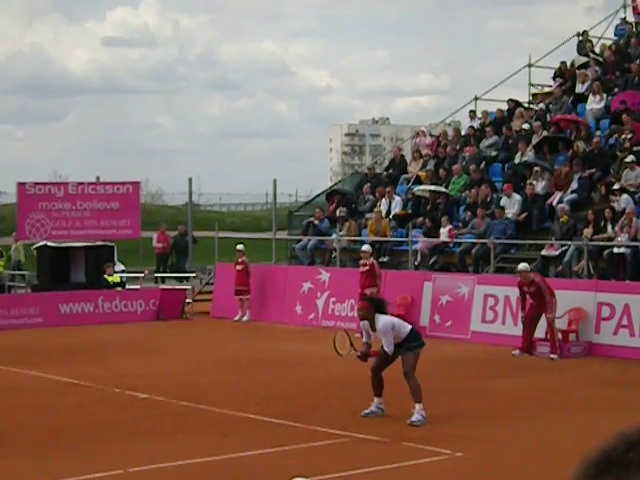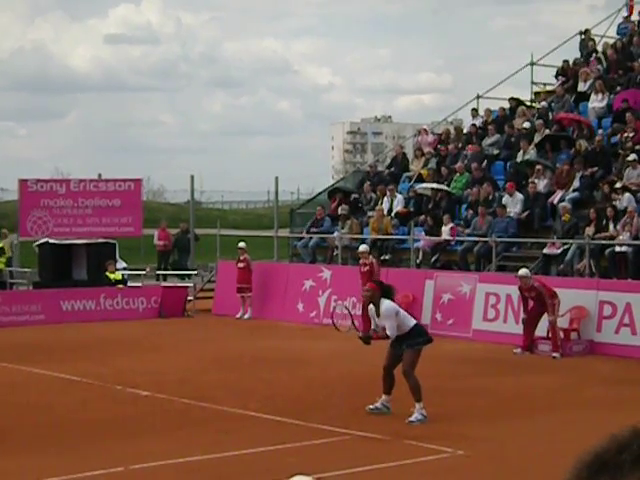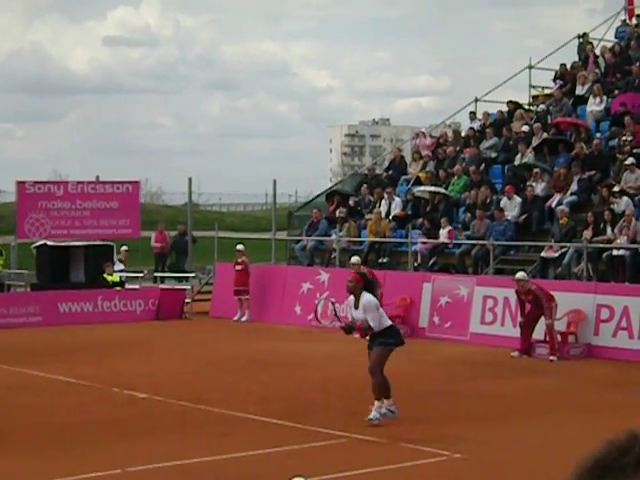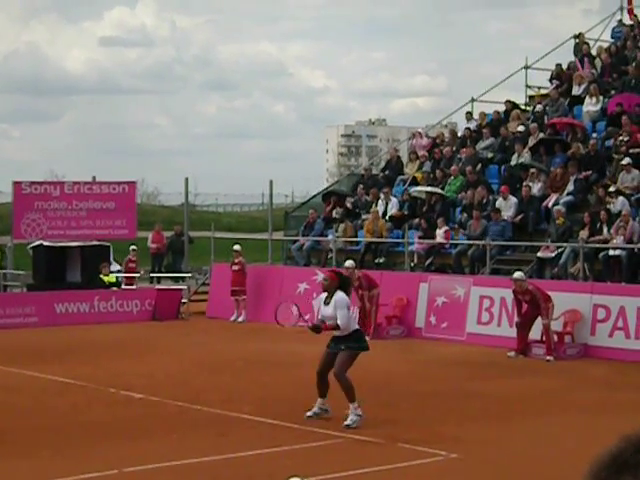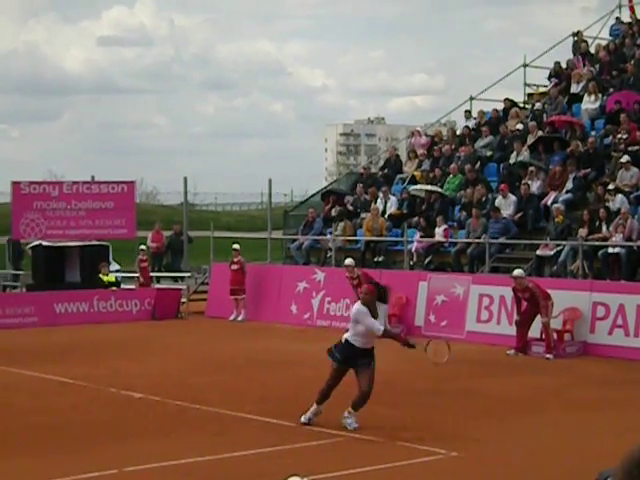
dt=0.5s
person 1, frame 1
left shoulder: (383, 323)
right shoulder: (364, 323)
left elbow: (388, 350)
right elbow: (367, 341)
left wrist: (369, 354)
right wrist: (364, 352)
left hip: (410, 340)
right hip: (394, 341)
left knee: (408, 373)
right knee: (375, 369)
left ankle: (419, 412)
right ankle: (378, 405)
person 1, frame 2
left shoulder: (387, 307)
right shoulder: (371, 308)
left elbow: (390, 334)
right elbow: (376, 328)
left wrist: (372, 337)
right wrist: (368, 335)
left hip: (414, 336)
right hip: (400, 337)
left knee: (407, 371)
right knee: (387, 368)
left ankle: (420, 410)
right ankle: (385, 403)
person 1, frame 3
left shoulder: (368, 300)
right shoulder: (350, 301)
left elbow: (374, 326)
right elbow: (352, 321)
left wrist: (355, 328)
right wrist: (349, 327)
left hip: (387, 335)
right hip: (376, 336)
left knee: (373, 369)
right knee: (377, 372)
left ankle: (377, 408)
right ankle: (389, 406)
person 1, frame 4
left shoulder: (340, 299)
right shoulder: (322, 298)
left elbow: (343, 325)
right elbow: (322, 320)
left wrist: (322, 327)
right wrist: (317, 326)
left hip: (351, 339)
right hip: (337, 339)
left knee: (338, 372)
right knee: (320, 372)
left ankle: (355, 411)
right ankle: (321, 406)
person 1, frame 5
right shoulder: (357, 310)
left elbow: (384, 329)
right elbow: (379, 332)
left wrist: (400, 338)
right wrist: (401, 339)
left hip: (366, 353)
right hip: (347, 349)
left knee: (366, 391)
right knee: (331, 385)
left ankle: (350, 415)
right ankle: (315, 409)
